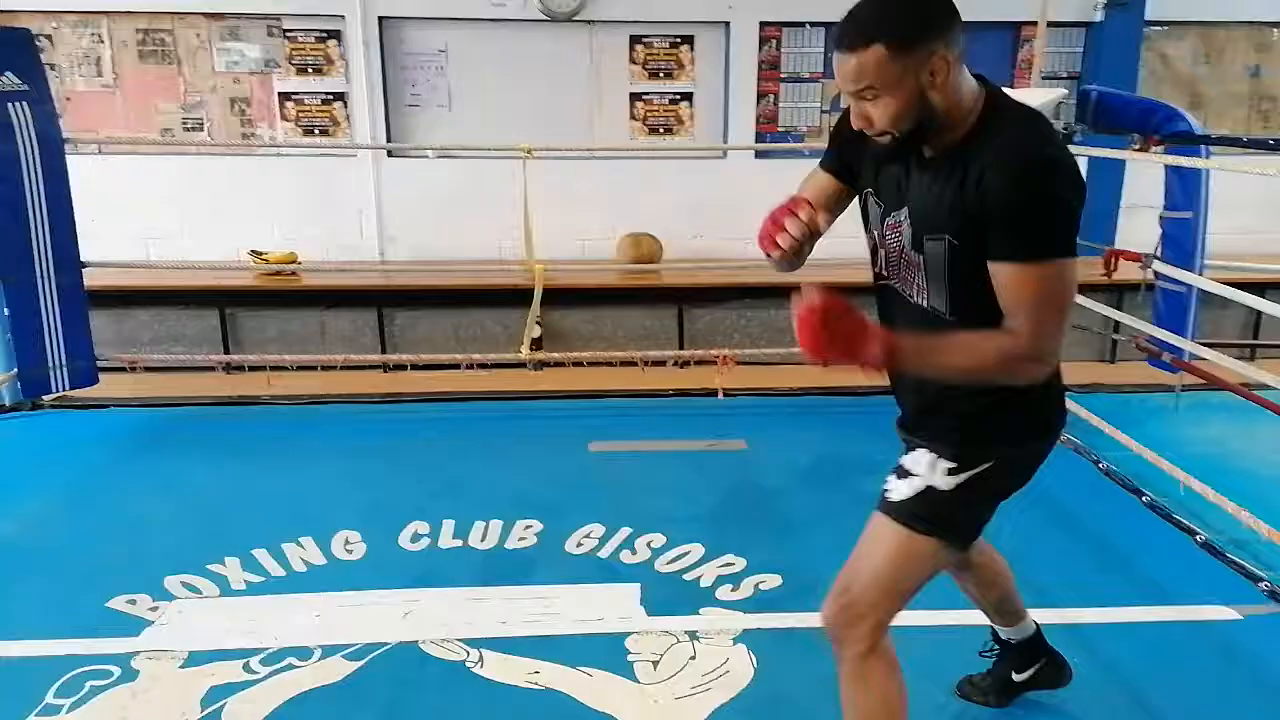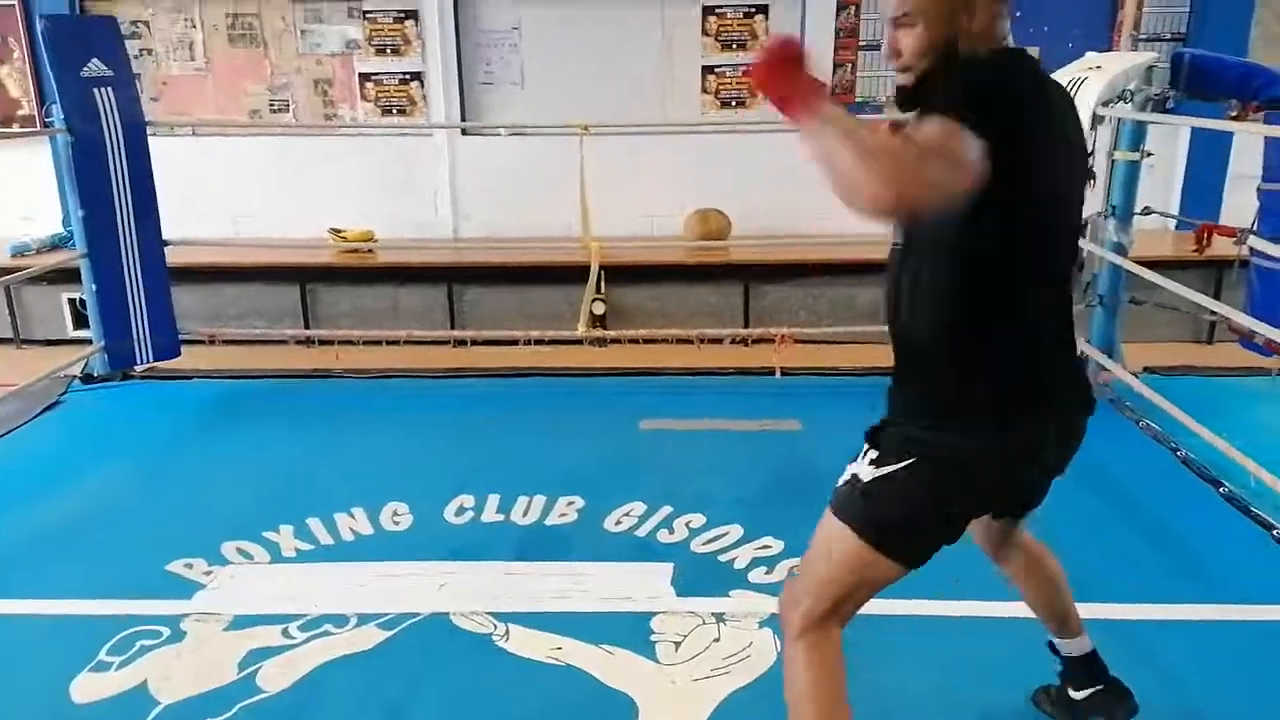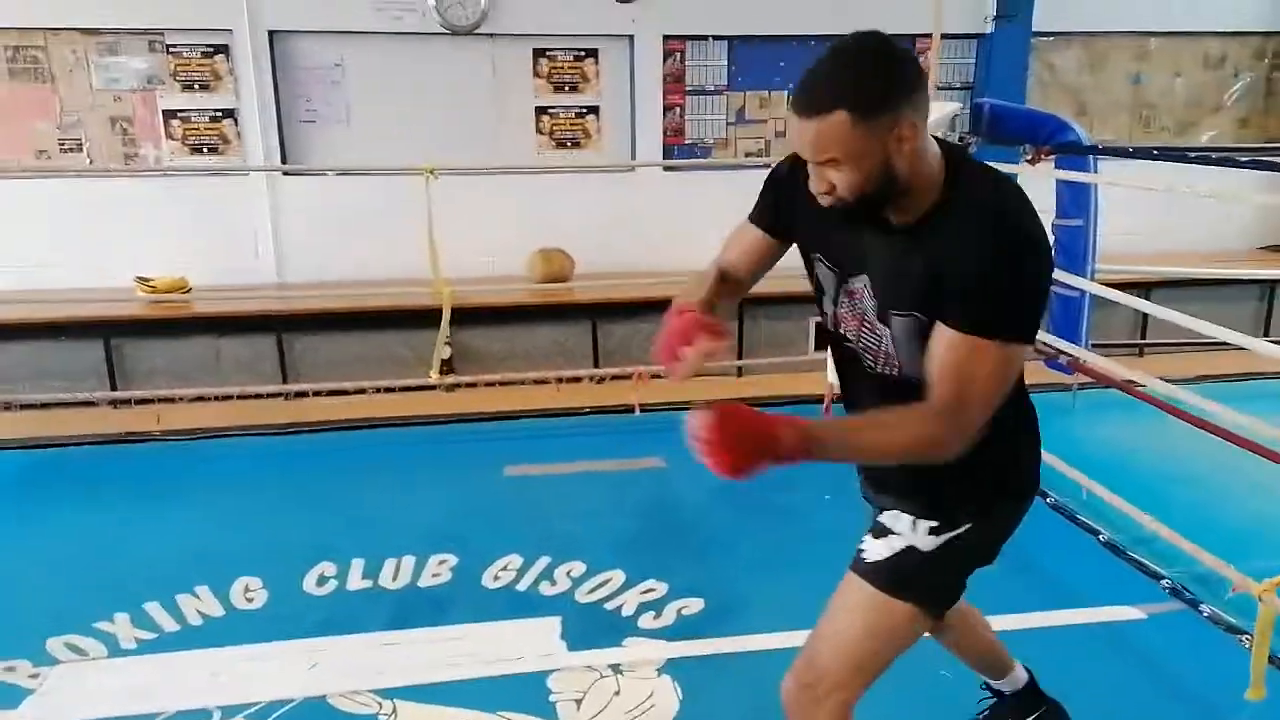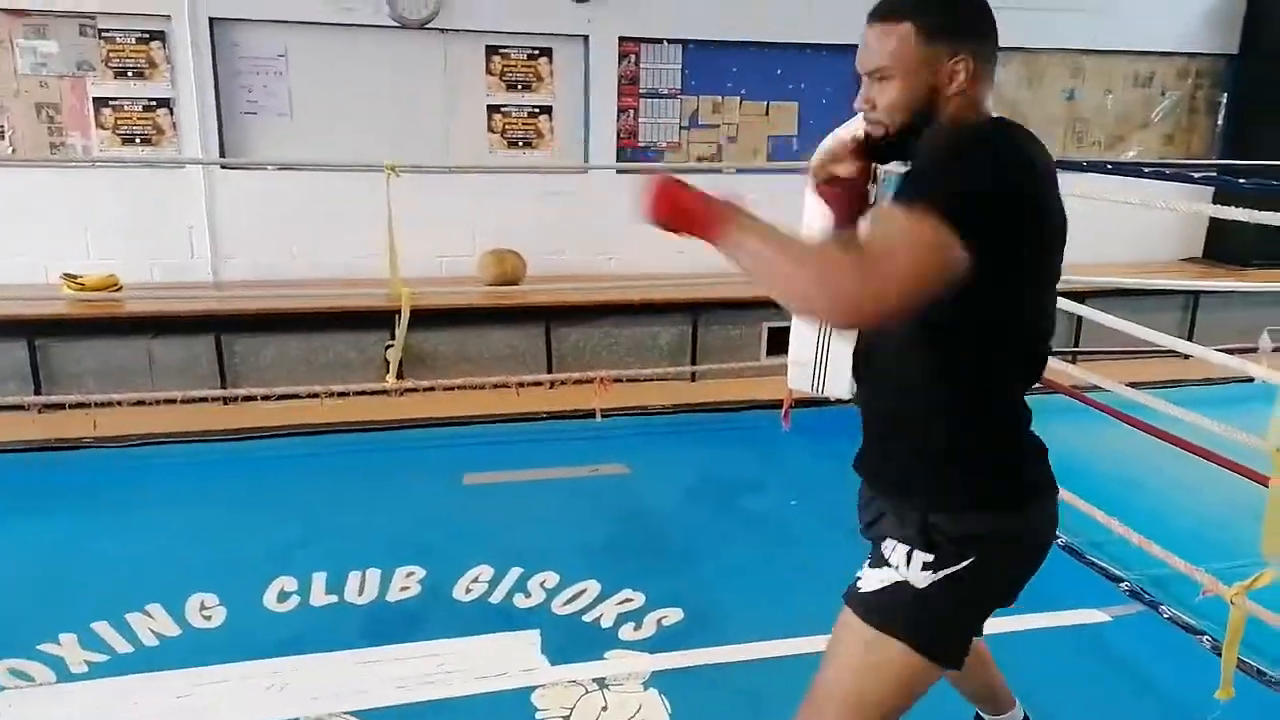
dt=1s
person 1, frame 1
left shoulder: (1026, 166)
right shoulder: (872, 131)
left elbow: (1030, 351)
right elbow: (789, 244)
left wrist: (875, 343)
right wrist: (786, 231)
left hip: (987, 424)
right hip: (937, 408)
left knee: (852, 618)
right knee: (950, 542)
right ankle: (1029, 655)
person 1, frame 2
left shoulder: (1005, 89)
right shoulder: (1018, 94)
left elbow: (887, 188)
left wrist: (804, 98)
left hip: (959, 423)
left knee: (807, 614)
right knee: (997, 533)
person 1, frame 3
left shoulder: (998, 235)
right shoulder: (810, 185)
left elbow: (946, 426)
right elbow: (731, 271)
left wrist: (783, 438)
right wrist: (697, 309)
left hip: (952, 494)
right knee: (924, 603)
person 1, frame 4
left shoulder: (985, 163)
right shoulder: (939, 153)
left elbow: (844, 296)
left wrist: (710, 216)
right wrist: (850, 203)
left hip: (969, 516)
right hip: (925, 493)
right knee: (943, 643)
